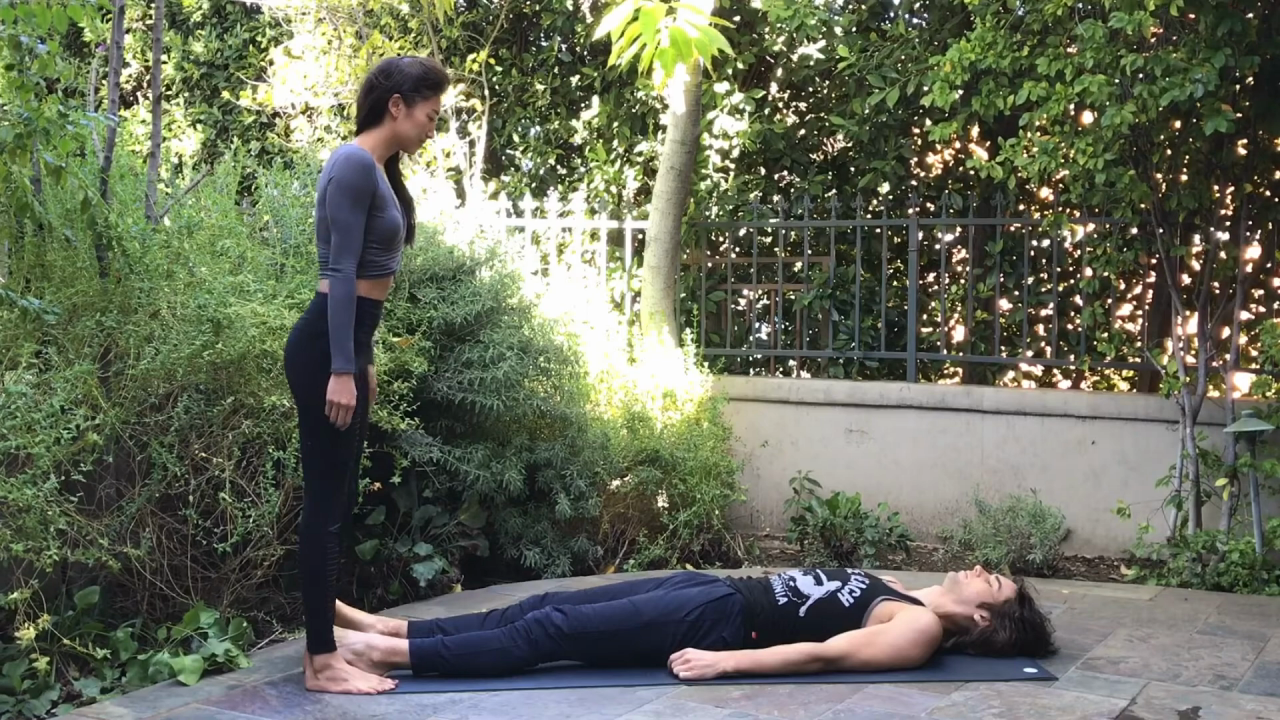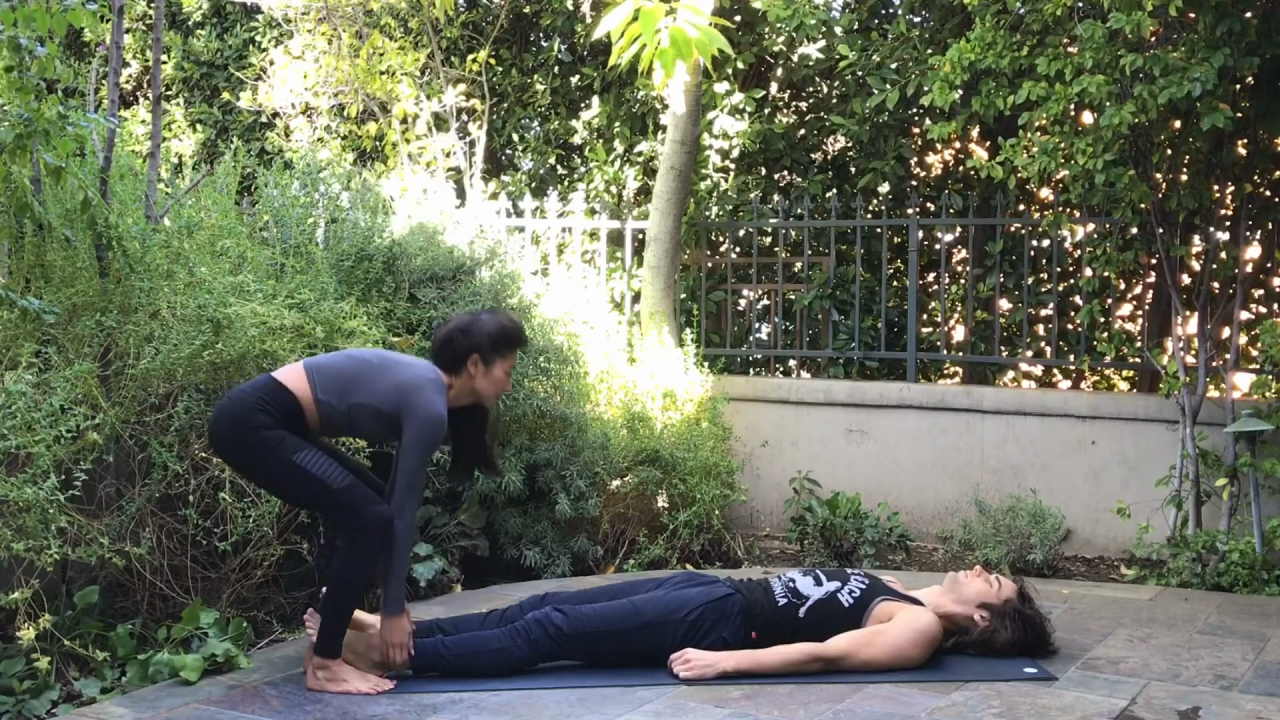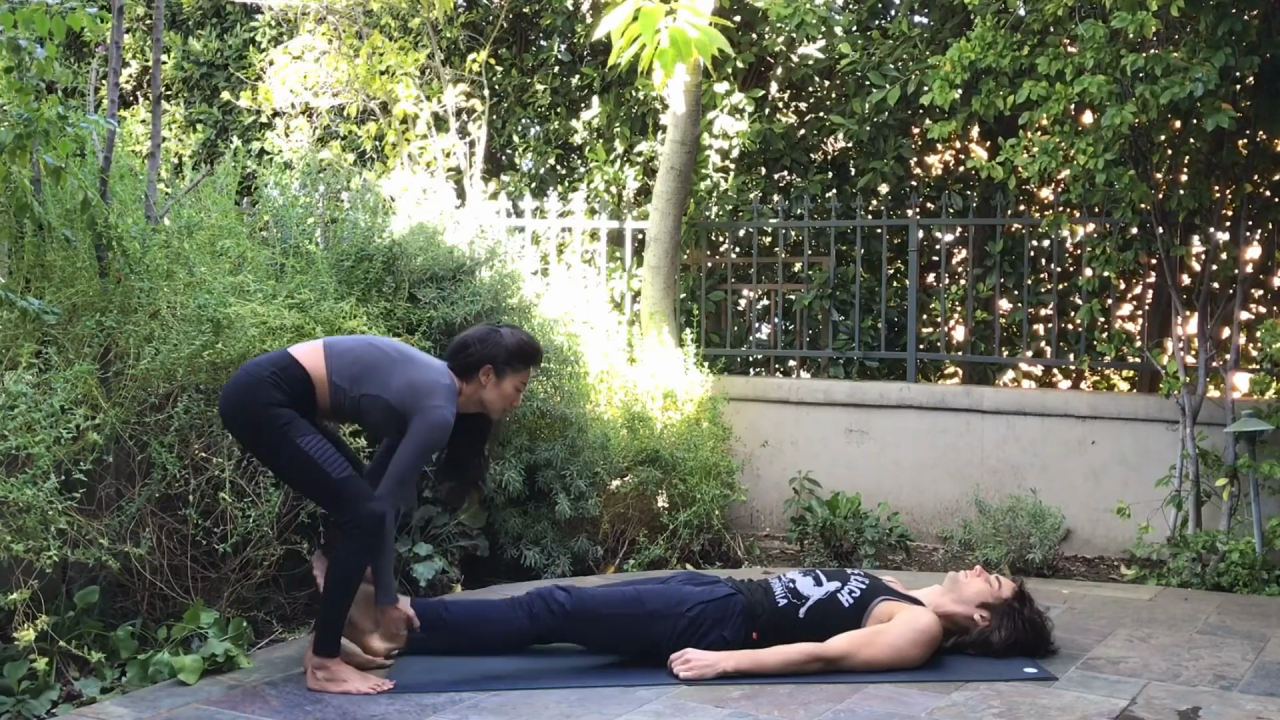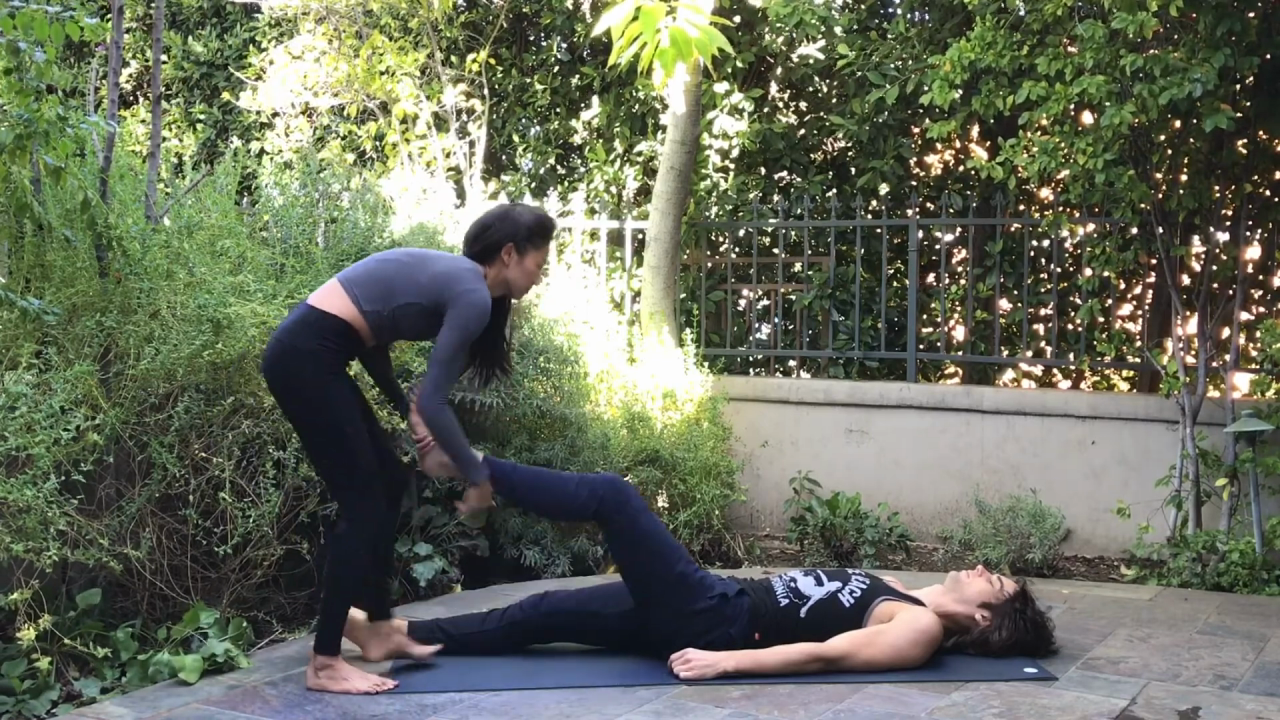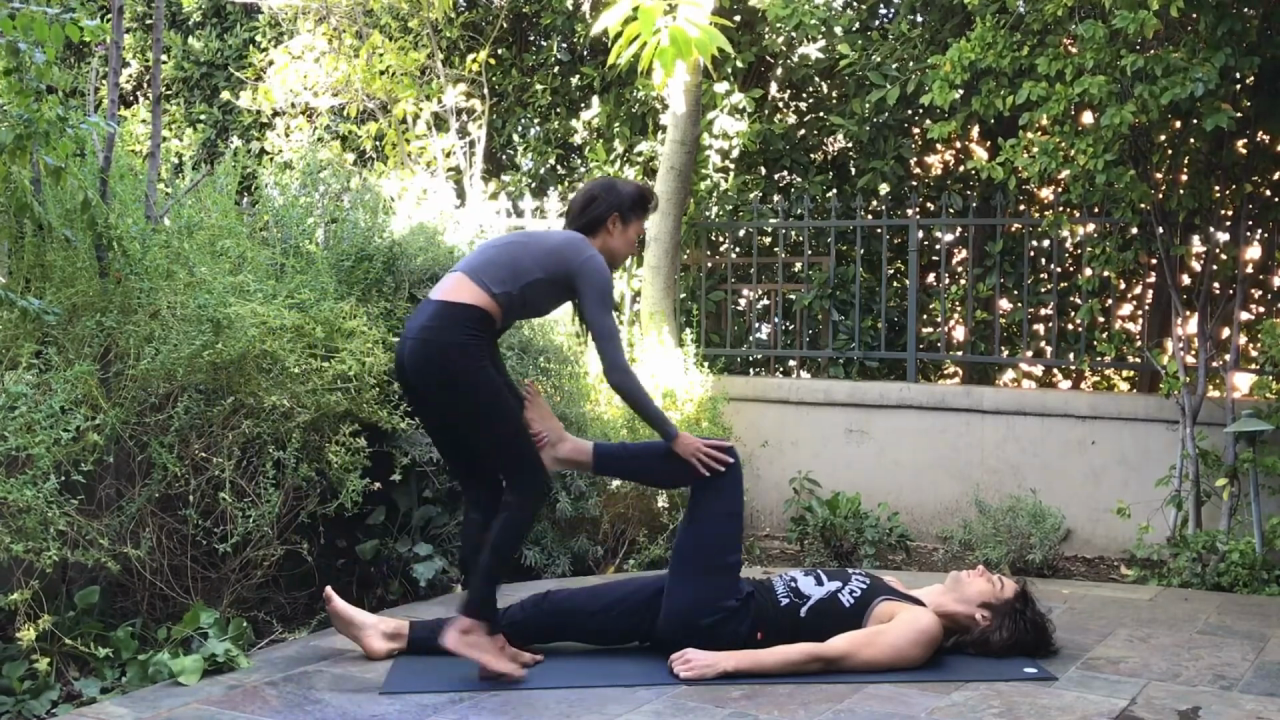
dt=0.7s
person 1, frame 1
left shoulder: (920, 628)
right shoulder: (900, 592)
left elbow: (825, 654)
left wrist: (724, 663)
left hip: (725, 621)
right hip: (723, 589)
left knee: (554, 630)
right knee: (551, 605)
left ankle: (389, 653)
right ankle: (391, 627)
person 1, frame 2
left shoulder: (920, 631)
right shoulder: (901, 593)
left elbow: (826, 654)
left wrist: (725, 662)
left hip: (723, 622)
right hip: (719, 591)
left knee: (552, 632)
right knee: (548, 605)
left ankle: (388, 653)
right ankle: (392, 626)
person 1, frame 3
left shoulder: (919, 629)
right shoulder: (901, 593)
left elbow: (827, 653)
left wrist: (726, 661)
left hip: (722, 621)
right hip: (724, 591)
left knee: (555, 609)
right knee: (557, 604)
left ankle: (398, 615)
right ankle: (401, 625)
person 1, frame 4
left shoulder: (920, 632)
right shoulder: (907, 596)
left elbow: (825, 653)
left wrist: (725, 661)
left hip: (717, 623)
right hip: (722, 603)
left knee: (615, 495)
right knee: (552, 607)
left ankle: (467, 466)
right ankle: (401, 634)
person 1, frame 5
left shoulder: (919, 630)
right shoulder: (901, 595)
left elbow: (825, 654)
left wrist: (723, 662)
left hip: (716, 624)
right hip: (705, 609)
left knee: (715, 464)
right knee: (554, 609)
left ankle: (574, 453)
right ankle: (395, 631)
person 2, frame 1
left shoulder: (377, 167)
right shoulder: (354, 163)
right elbow: (341, 271)
left wrist: (363, 361)
right wrist: (341, 368)
left hip: (345, 344)
right hip: (328, 345)
left knee: (339, 498)
right knee: (327, 501)
left ankle: (327, 642)
right ankle: (321, 662)
person 2, frame 2
left shoulder: (425, 386)
right shoulder: (429, 406)
left elbow: (397, 500)
right elbow: (403, 508)
left wrist: (391, 598)
right wrist: (394, 611)
left hip: (264, 417)
right hip: (248, 423)
left knee: (373, 508)
right knee: (367, 517)
left ankle: (325, 639)
right ankle: (324, 664)
person 2, frame 3
left shoulder: (434, 387)
right shoulder: (438, 409)
left elbow: (384, 485)
right elbow: (388, 501)
right wrist: (387, 601)
left hip: (269, 395)
right hip: (261, 400)
left knee: (361, 504)
right knee: (364, 512)
left ankle: (325, 642)
right ankle: (324, 664)
person 2, frame 4
left shoulder: (450, 276)
right shoulder: (470, 294)
right elbow: (432, 400)
left wrist: (408, 413)
right wrist: (475, 475)
left hip: (306, 353)
right hip: (306, 360)
left knee: (389, 484)
right knee: (364, 505)
left ankle: (378, 625)
right ankle: (324, 663)
person 2, frame 5
left shoulder: (550, 249)
right shoulder: (586, 261)
right elbow: (617, 371)
left wrist: (522, 405)
right wrist: (674, 437)
left hip: (418, 346)
right hip: (448, 351)
left knee: (483, 494)
right knee: (529, 485)
left ankle: (485, 634)
right ankle: (470, 622)
